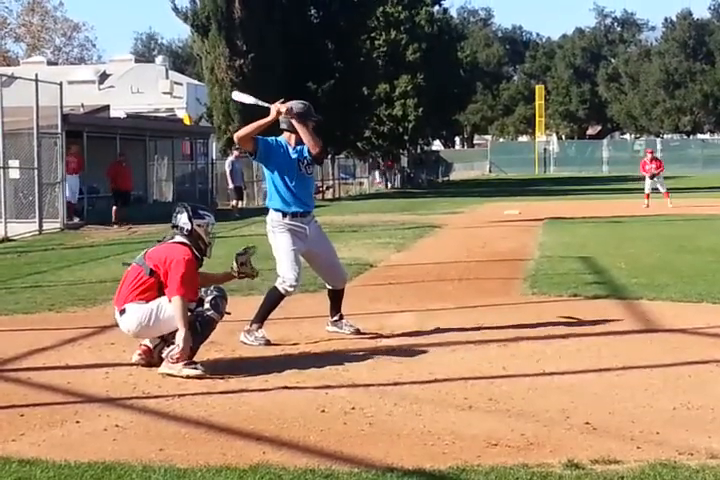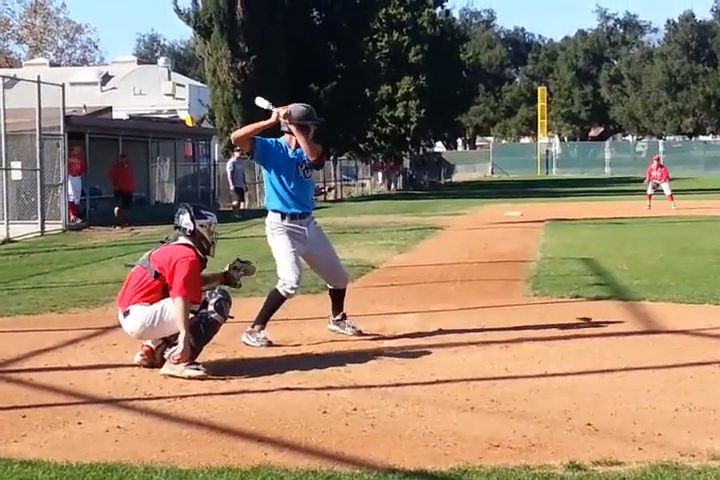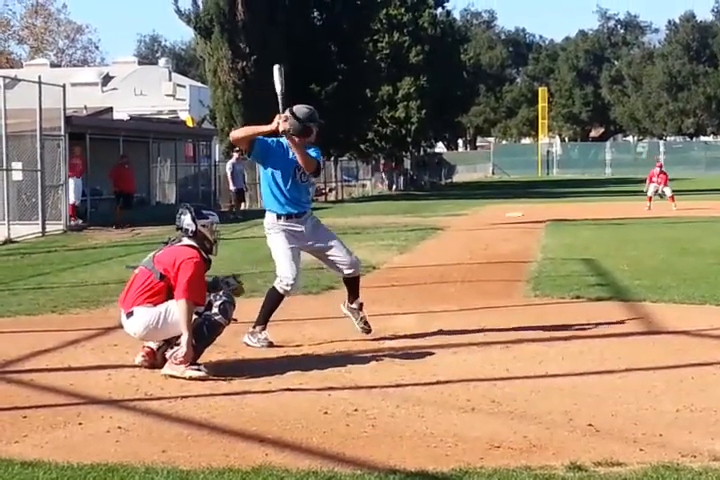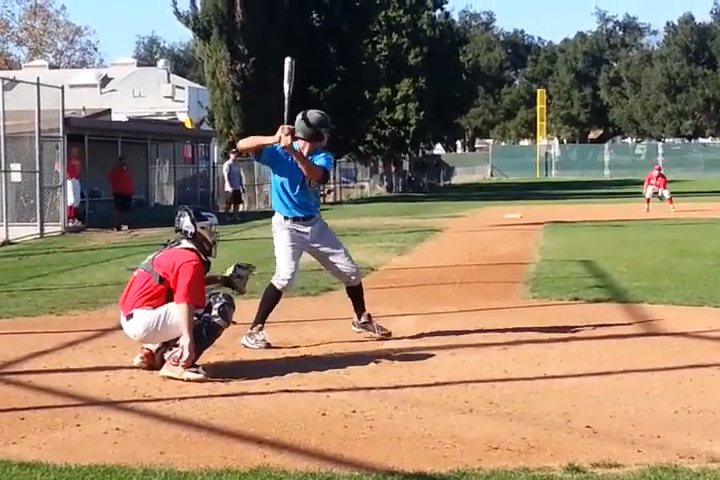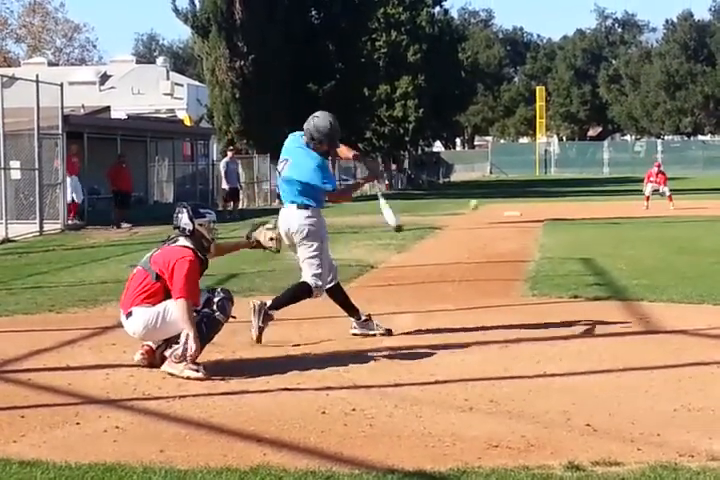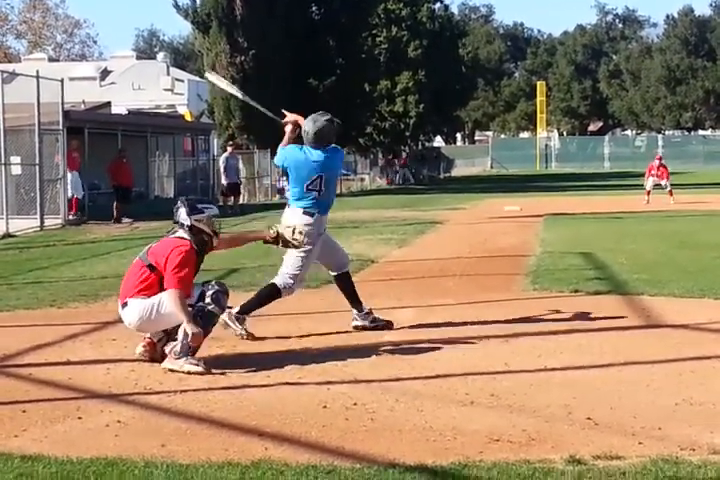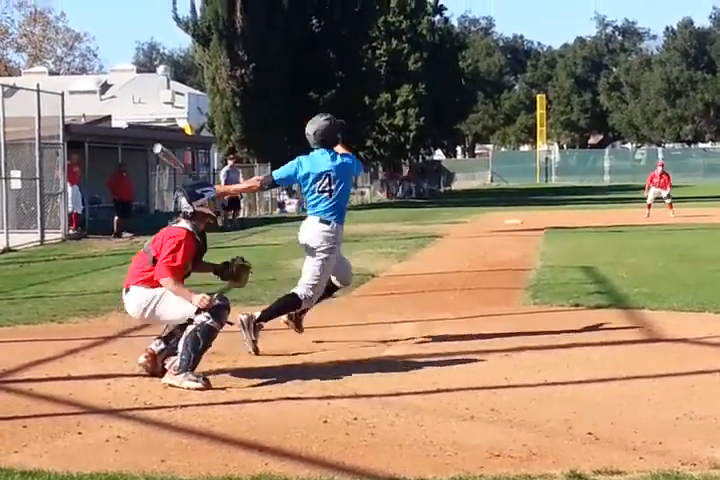
dt=0.2s
person 1, frame 1
left shoulder: (307, 149)
right shoulder: (270, 147)
left elbow: (319, 150)
right elbow: (239, 138)
left wrist: (294, 119)
right wrist: (271, 118)
left hip: (309, 222)
right hip: (282, 223)
left knee: (337, 275)
right knee: (289, 279)
left ankle: (335, 319)
right ankle: (253, 328)
person 1, frame 2
left shoulder: (309, 148)
right shoulder: (269, 148)
left elbow: (315, 158)
right elbow: (237, 137)
left wrist: (293, 125)
right wrist: (270, 121)
left hip: (308, 224)
right hip: (281, 225)
left knee: (338, 275)
right knee: (290, 282)
left ankle: (338, 319)
right ankle: (255, 330)
person 1, frame 3
left shoulder: (312, 152)
right shoulder: (269, 146)
left elbow: (311, 169)
right elbow: (235, 136)
left wrist: (290, 139)
right wrist: (270, 128)
left hip: (307, 222)
right hip: (278, 225)
left knee: (349, 263)
right knee: (287, 279)
left ankle: (353, 304)
right ankle: (256, 330)
person 1, frame 4
left shoulder: (321, 156)
right shoulder: (277, 150)
left elbow: (316, 175)
right elbow: (241, 146)
left wrist: (296, 154)
right wrist: (274, 140)
left hip: (315, 224)
right hip: (288, 226)
left knee: (350, 271)
right knee: (285, 276)
left ankle: (362, 319)
right ankle: (254, 330)
person 1, frame 5
left shoulder: (293, 140)
right shoulder: (316, 167)
right elbow: (338, 197)
left wrist: (348, 152)
right wrist: (367, 179)
right hip: (307, 220)
left knee: (326, 275)
right knee: (315, 282)
left ankle: (360, 321)
right ankle: (266, 309)
person 1, frame 6
left shoulder: (291, 154)
right shoulder: (334, 155)
left elbow: (279, 161)
left wrist: (289, 134)
right wrist: (299, 120)
left hip: (291, 217)
right hip: (308, 224)
left knee: (339, 263)
right knee: (288, 280)
left ankle: (362, 315)
right ankle: (238, 315)
person 1, frame 7
left shoulder: (300, 164)
right shoulder: (347, 163)
left elbow: (263, 182)
left wrist: (228, 189)
right wrist: (339, 147)
left hip: (309, 230)
right hip: (327, 232)
left knee: (343, 275)
right knee: (307, 292)
left ankle: (296, 312)
right ankle: (254, 321)
person 2, frame 1
left shoulder: (169, 247)
right shoulder: (183, 255)
left elbow: (198, 280)
right elbow: (178, 296)
left wrist: (234, 273)
right wrist: (183, 333)
left hip: (128, 314)
right hip: (138, 316)
left knee: (198, 298)
right knee: (214, 298)
left ankle: (151, 349)
right ankle: (176, 360)
person 2, frame 2
left shoulder: (172, 248)
right shoulder: (188, 256)
left elbow: (189, 283)
right elbow: (181, 297)
left wrist: (222, 277)
right wrist: (184, 335)
left hip: (131, 315)
right hip: (143, 318)
left knee: (200, 302)
right knee: (218, 300)
left ankle: (154, 350)
right ankle: (178, 361)
person 2, frame 3
left shoulder: (175, 249)
right shoulder: (192, 258)
right elbow: (184, 299)
left wrist: (209, 285)
right wrist: (187, 338)
right hip: (144, 320)
right knee: (223, 303)
left ankle: (155, 351)
right ankle: (179, 362)
person 2, frame 4
left shoulder: (174, 251)
right shoulder: (190, 259)
right elbow: (183, 302)
left wrist: (221, 280)
right wrist: (188, 340)
left hip: (132, 318)
right hip: (144, 322)
right knee: (222, 304)
left ankle: (154, 352)
right ankle: (177, 363)
person 2, frame 5
left shoulder: (177, 246)
right shoulder: (185, 256)
left elbow: (212, 249)
right elbow: (182, 300)
left wrist: (250, 242)
right wrist: (192, 335)
left hip: (134, 316)
right hip: (144, 319)
right knee: (220, 300)
left ankle: (154, 348)
right ankle: (178, 360)
person 2, frame 6
left shoulder: (185, 240)
right shoulder: (182, 248)
left elbow: (223, 241)
right elbow: (173, 290)
left wrist: (265, 235)
right wrist: (188, 324)
left hip: (137, 307)
right hip: (140, 309)
left knee: (199, 296)
right knee: (216, 293)
left ankle: (155, 343)
right ankle: (180, 356)
person 2, frame 7
left shoulder: (188, 232)
right shoulder: (181, 236)
left elbow: (187, 264)
right elbow: (166, 277)
left wrist: (217, 268)
right wrist: (193, 298)
left hip: (149, 294)
right hip: (143, 296)
left knee: (200, 312)
right knee: (216, 306)
left ankle: (157, 355)
right ankle: (179, 371)
